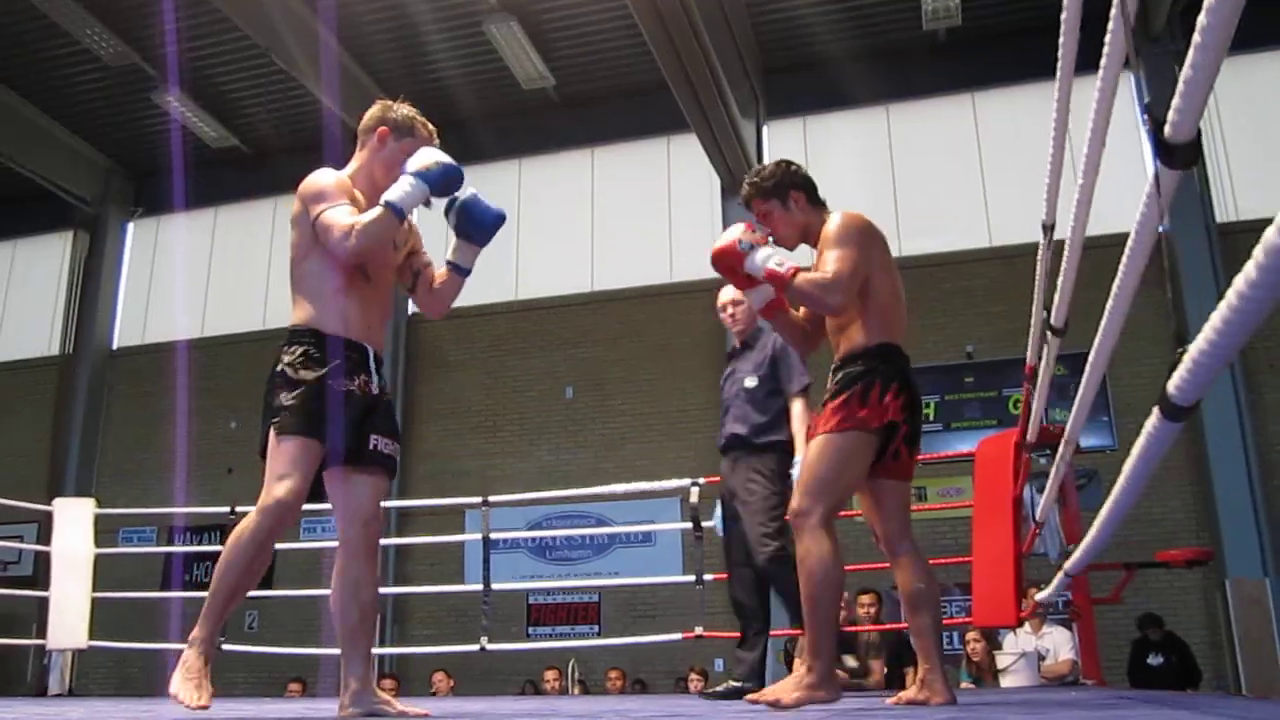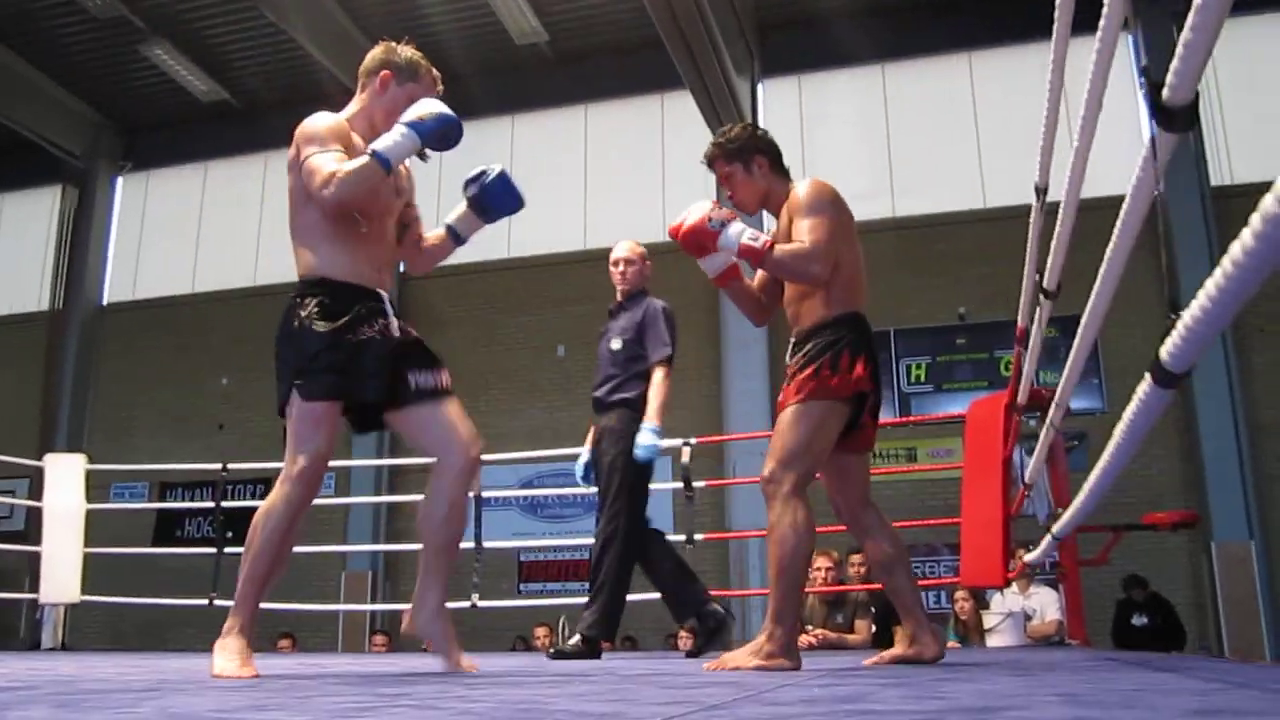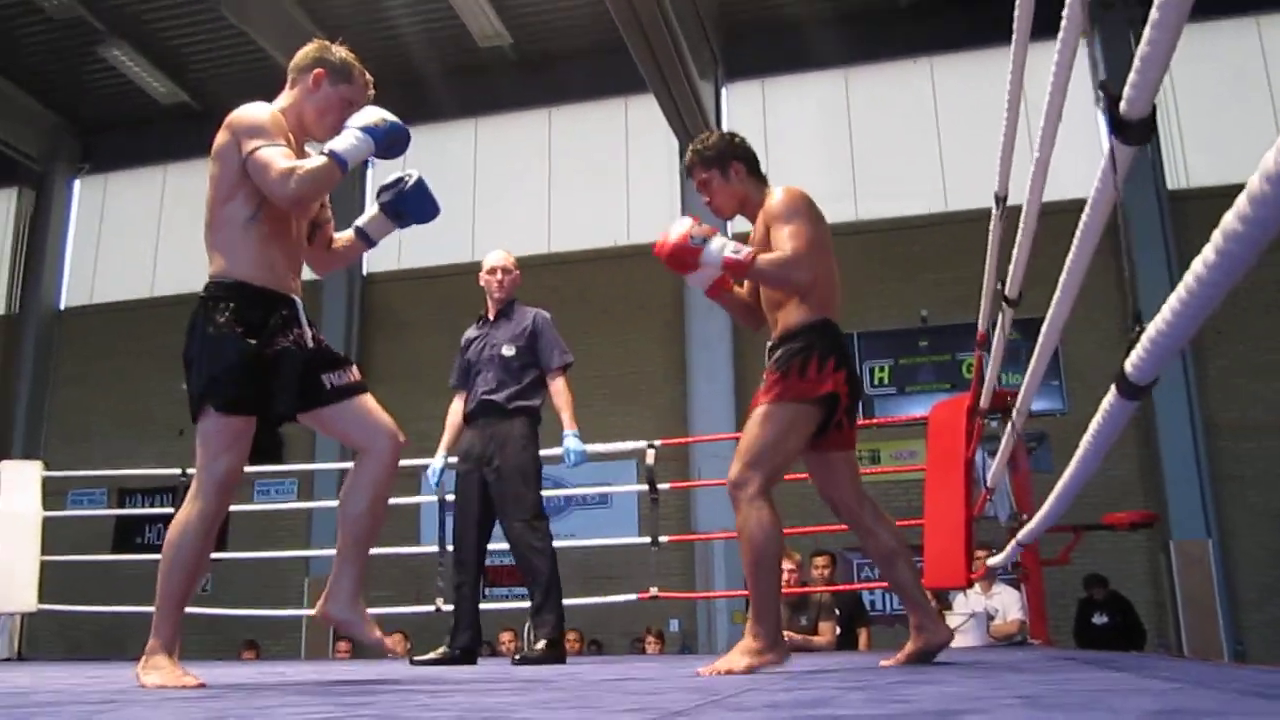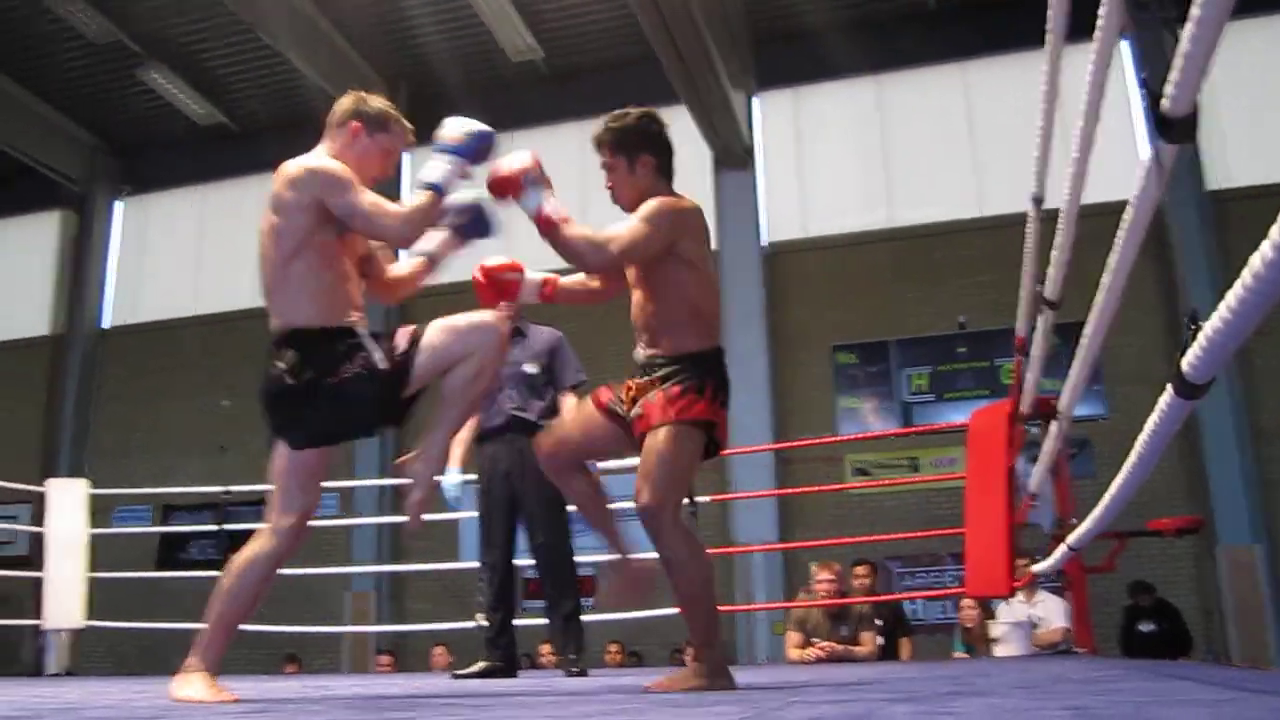
dt=0.7s
person 1, frame 1
left shoulder: (399, 225)
right shoulder: (325, 185)
left elbow: (433, 302)
right elbow: (350, 245)
left wrist: (467, 247)
right wrist: (411, 190)
left hip: (365, 379)
right hip: (311, 363)
left knee: (360, 533)
right knee: (280, 502)
right ankle: (198, 647)
person 1, frame 2
left shoulder: (393, 171)
right shoulder: (322, 129)
left elbow: (418, 257)
right elbow: (332, 193)
left wrist: (470, 217)
right wrist: (404, 138)
left hip: (383, 321)
right hip: (326, 316)
left knee: (461, 453)
right knee: (304, 470)
left ankle: (429, 606)
right ankle: (235, 634)
person 1, frame 3
left shoulder: (309, 157)
right shoulder: (252, 121)
left elbow: (324, 257)
right elbow: (289, 189)
left wrist: (382, 219)
right wrist: (355, 144)
left hip: (289, 325)
right hip: (236, 319)
left knee: (382, 444)
right knee: (216, 484)
left ankle: (344, 598)
right ankle: (159, 651)
person 1, frame 4
left shoulder: (345, 203)
right shoulder: (312, 171)
left elbow: (388, 284)
right elbow: (397, 225)
left wrist: (449, 236)
right wrist: (447, 165)
left hip: (364, 352)
right hip: (310, 363)
left knee: (490, 330)
right knee: (286, 526)
left ankle: (427, 464)
right ankle: (197, 667)
person 2, frame 1
left shoulder: (844, 226)
right shoulder: (833, 246)
left elbow: (834, 294)
right elbow: (804, 339)
left wrist: (768, 263)
right wrist: (760, 289)
left hip: (868, 385)
right hip: (881, 391)
left knee: (809, 515)
right knee: (895, 539)
left ankle: (815, 673)
right ankle: (932, 680)
person 2, frame 2
left shoulder: (812, 195)
right shoulder: (785, 224)
left elbow: (816, 267)
right elbow: (760, 312)
left wrist: (736, 236)
right wrist: (715, 257)
left hip: (835, 354)
right hip: (822, 360)
left knee: (781, 482)
right knee: (855, 507)
left ankle: (778, 640)
right ankle: (918, 634)
person 2, frame 3
left shoulder: (786, 202)
right shoulder: (765, 226)
left elbow: (792, 273)
right elbow: (755, 314)
left wrist: (717, 249)
right wrist: (702, 271)
left hip: (806, 359)
right hip: (810, 364)
left knee: (746, 483)
right knee: (850, 501)
left ankle: (762, 639)
right ankle: (926, 625)
person 2, frame 4
left shoulder: (669, 213)
right shoulder: (652, 222)
left elbow: (601, 258)
right elbow: (602, 285)
left wrist: (536, 198)
right wrist: (527, 287)
left hip: (687, 381)
right hip: (648, 382)
left knee: (656, 505)
right knee: (552, 447)
left ankle: (710, 664)
right ankle: (622, 556)
person 3, frame 1
left shoulder: (775, 345)
right shoulder: (730, 366)
left elbow: (797, 402)
left wrist: (801, 460)
right wrist: (726, 486)
left hip: (766, 460)
right hip: (734, 466)
left knee: (772, 555)
right knee: (742, 574)
right ankle: (747, 672)
person 3, frame 2
left shoulder: (652, 311)
right shoulder: (614, 320)
left elbow: (661, 371)
left wrist: (651, 427)
right wrist: (589, 446)
left hip: (630, 426)
right hip: (611, 428)
left knee: (614, 530)
right knee: (635, 532)
left ankle: (593, 633)
right ankle: (702, 612)
person 3, frame 3
left shoulder: (535, 321)
right shoulder: (470, 336)
left elbow: (555, 379)
left wrist: (570, 431)
right wrist: (441, 452)
left hip: (513, 430)
right hip: (473, 438)
left knee: (526, 529)
right knee: (467, 539)
left ankle: (549, 636)
right ankle: (462, 641)
person 3, frame 4
left shoulder: (548, 341)
left elbow: (568, 397)
right elbow: (467, 417)
right wrist: (453, 467)
left hip: (536, 451)
right hip: (493, 455)
left knee: (552, 549)
right knee: (496, 557)
left ankle: (570, 650)
right ankle: (499, 653)
